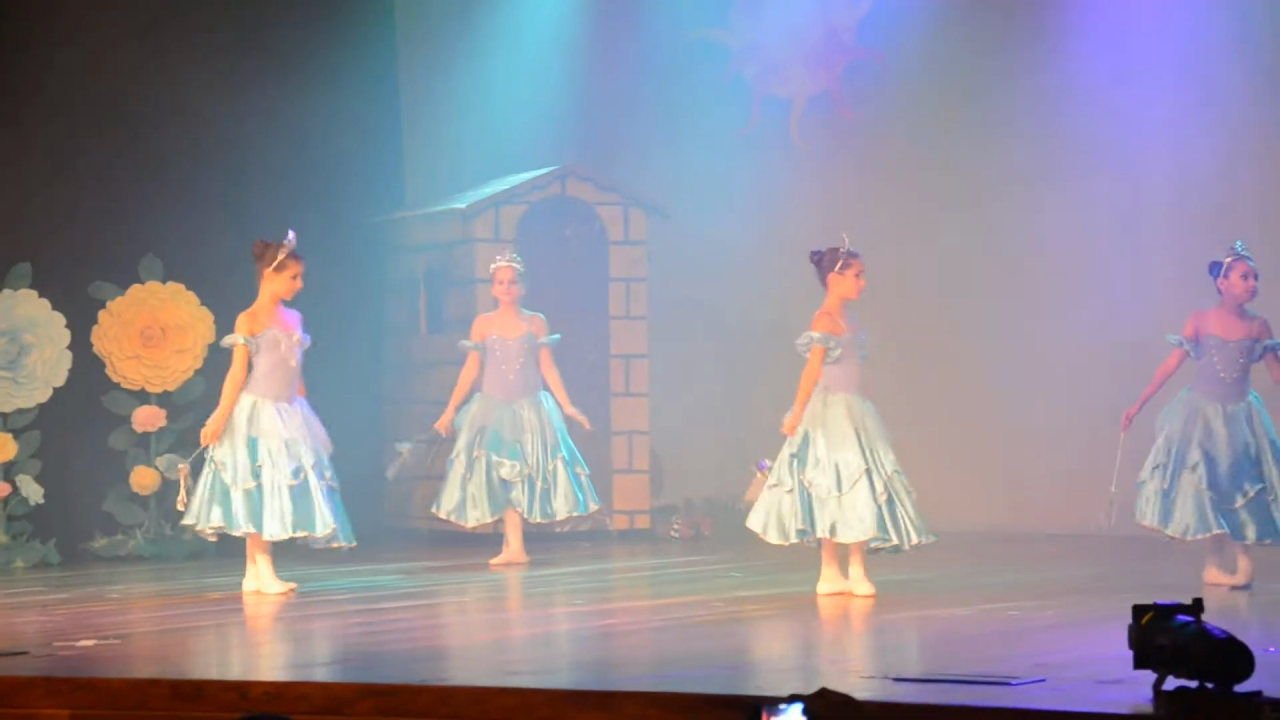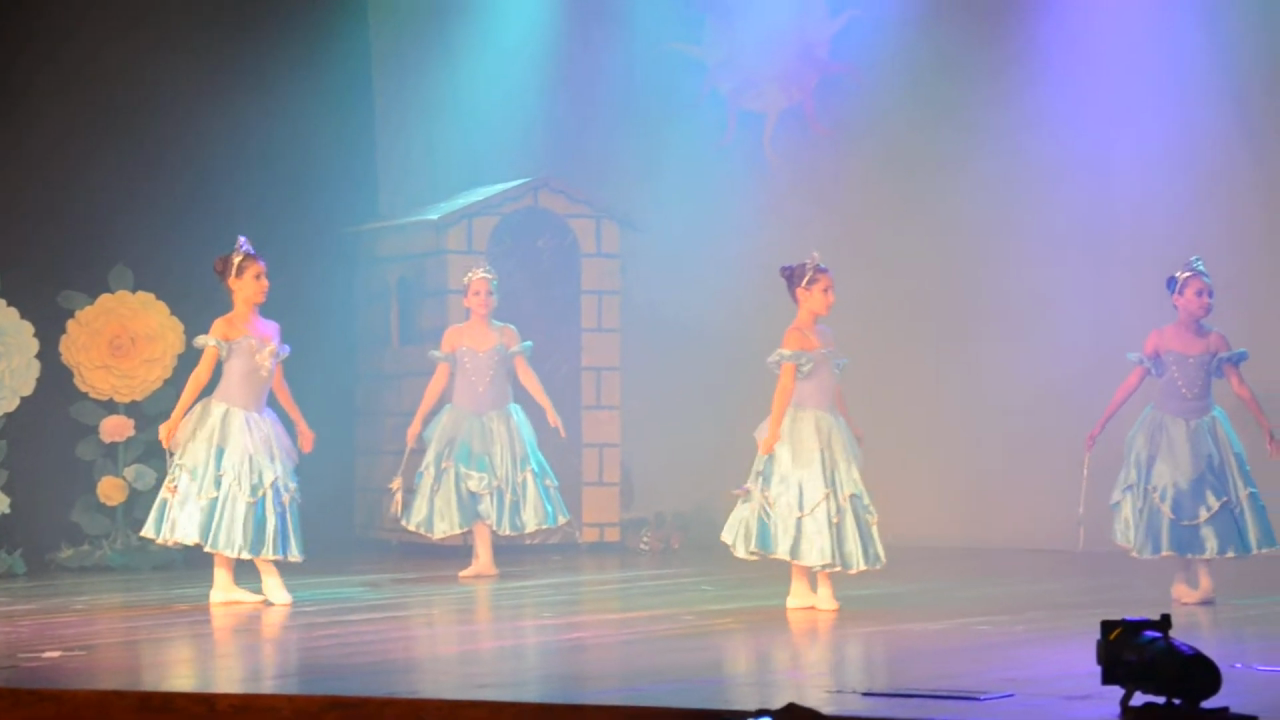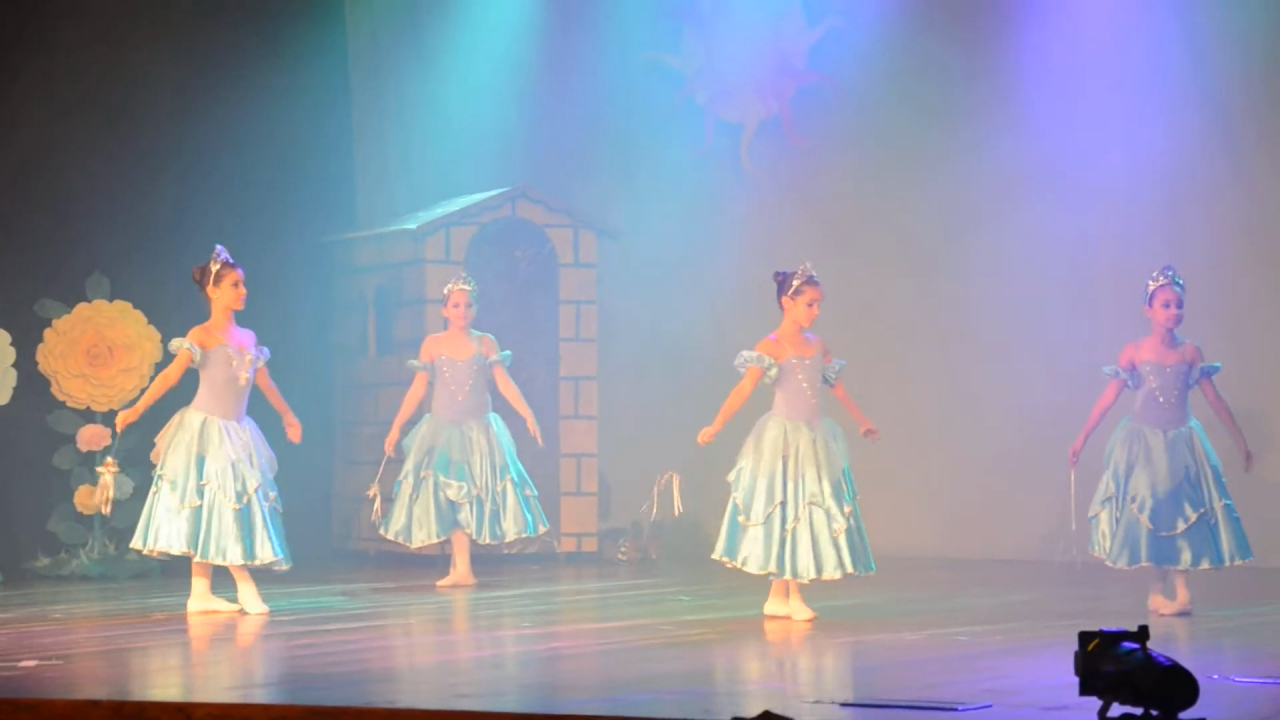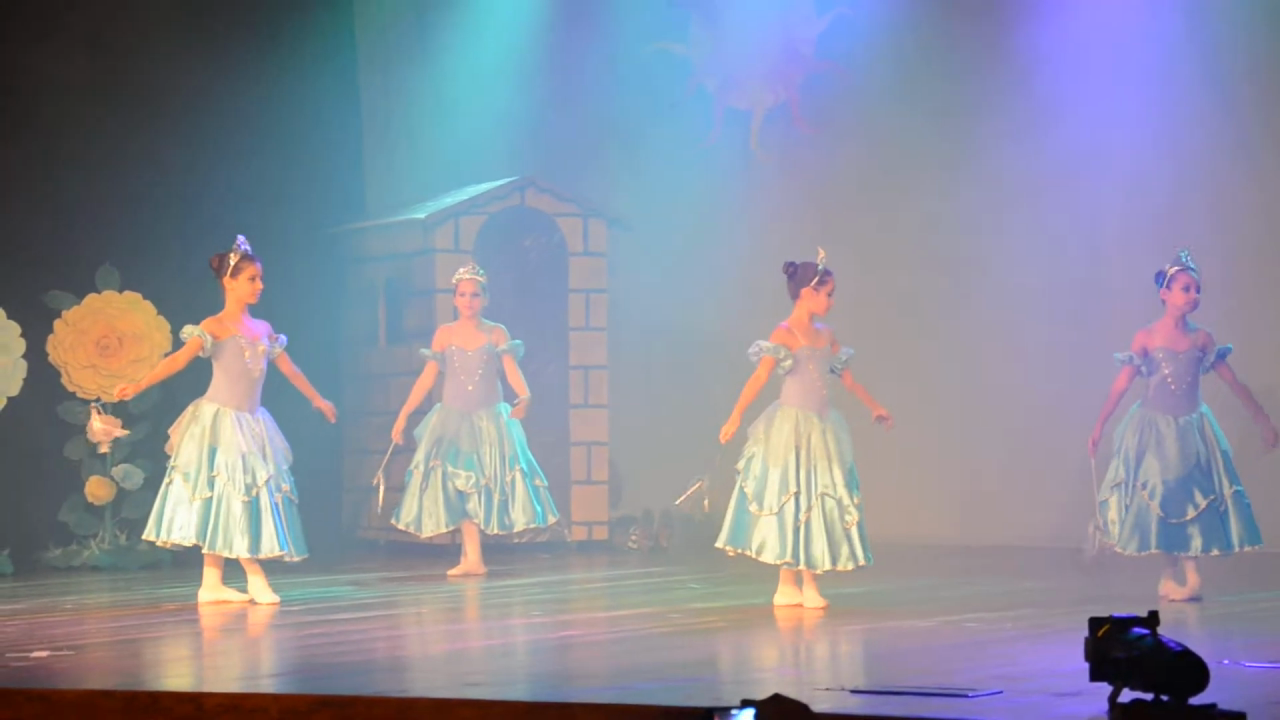
dt=0.7s
person 1, frame 1
left shoulder: (294, 318)
right shoulder: (248, 320)
right elbow: (237, 372)
left wrist: (302, 412)
right wrist: (220, 418)
left hip: (290, 414)
right hip: (257, 413)
left knee: (285, 486)
right knee: (263, 487)
left ankle: (254, 573)
right ankle: (263, 570)
person 1, frame 2
left shoulder: (272, 328)
right shoulder: (224, 326)
left elbow: (278, 381)
right elbow: (202, 374)
left wrist: (300, 423)
right wrist: (175, 419)
left hip: (259, 422)
right hip: (227, 420)
left knee: (246, 499)
right knee: (230, 498)
left ankle: (224, 585)
person 1, frame 3
left shoulder: (248, 337)
right shoulder: (201, 335)
left elbow: (265, 381)
right elbow: (172, 374)
left wrist: (288, 416)
right wrist: (137, 409)
left hip: (238, 431)
right hip: (206, 429)
left knee: (221, 510)
right knee: (212, 507)
left ankle: (201, 593)
right ankle: (244, 585)
person 1, frame 4
left shoulder: (263, 328)
right shoulder: (214, 326)
left elbow: (288, 366)
right elbow: (180, 357)
left wrist: (316, 399)
right wrist: (140, 384)
left hip: (252, 422)
right hip: (220, 421)
left knee: (244, 497)
right knee: (224, 498)
left ankle: (213, 583)
person 2, frame 1
left shoulder: (845, 319)
right shoulder: (825, 320)
right elbow: (813, 366)
left wrist: (865, 407)
right wrist: (798, 411)
left hip: (852, 413)
right hip: (830, 413)
left knee: (859, 487)
right knee: (839, 486)
left ankle: (834, 572)
right ankle: (834, 572)
person 2, frame 2
left shoulder: (824, 334)
right shoulder: (795, 335)
right elbow: (785, 385)
left wrist: (848, 426)
right wrist: (772, 431)
left hip: (826, 429)
right hip: (803, 428)
left knee: (827, 503)
right knee: (808, 502)
left ankle: (811, 586)
right ankle: (809, 587)
person 2, frame 3
left shoulder: (818, 343)
right shoulder: (771, 345)
left elbow: (837, 387)
right elbow: (745, 388)
left wrist: (863, 422)
right wrist: (717, 424)
left hip: (815, 437)
right hip: (783, 437)
left knee: (809, 510)
right knee: (784, 510)
left ankle: (789, 594)
right ankle: (783, 596)
person 2, frame 4
left shoulder: (825, 334)
right shoulder: (784, 334)
left elbow: (846, 376)
right elbow: (759, 377)
left wrist: (874, 407)
right wrist: (735, 418)
left hip: (821, 428)
right hip: (791, 427)
left knee: (819, 501)
right knee: (791, 501)
left ankle: (808, 583)
right ankle: (788, 585)
person 3, frame 1
right shoulder: (1200, 321)
right elbow: (1171, 364)
right wrist: (1138, 405)
left hip: (1239, 415)
right hip: (1201, 410)
left knee: (1234, 482)
right knee: (1204, 481)
left ankle: (1216, 565)
person 3, frame 2
left shoulder: (1215, 340)
right shoulder: (1159, 338)
left elbow: (1239, 385)
right elbow: (1132, 383)
right wrist: (1101, 423)
left hip: (1204, 430)
right hip: (1165, 428)
left knee: (1200, 498)
right knee: (1172, 498)
left ankle: (1182, 580)
person 3, frame 3
left shoulder: (1190, 351)
right shoulder: (1134, 351)
left elbow: (1214, 397)
right elbow: (1109, 396)
left wrist: (1240, 440)
right wrist: (1082, 438)
left hip: (1182, 441)
right hip: (1143, 440)
left knee: (1179, 510)
right knee: (1149, 510)
left ankle: (1159, 591)
person 3, frame 4
left shoulder: (1201, 337)
right shoulder: (1146, 336)
left elbow: (1232, 379)
right elbow: (1122, 382)
right wrist: (1100, 425)
left hip: (1191, 427)
right hip: (1153, 427)
left knee: (1189, 496)
right knee: (1158, 497)
left ankle: (1171, 578)
right ankle: (1180, 577)
person 4, frame 1
left shoulder: (536, 322)
right shoulder: (482, 324)
left elbow: (547, 367)
right elbow: (471, 370)
left wrist: (567, 405)
right wrist: (450, 409)
left hip: (529, 408)
right hip: (493, 409)
left knee: (525, 472)
right knee: (499, 473)
left ankle: (512, 545)
right ankle: (515, 547)
person 4, frame 2
left shoulder: (508, 333)
right shoulder: (453, 335)
left elbow: (525, 374)
right elbow: (440, 380)
left wrist: (548, 407)
right wrist: (418, 419)
left hip: (500, 420)
right hip: (463, 420)
left knee: (495, 485)
right knee: (469, 486)
left ankle: (481, 557)
right ankle: (484, 559)
person 4, frame 3
left shoulder: (486, 343)
right shoulder: (432, 344)
left elbow: (504, 382)
right elbow: (418, 388)
left wrist: (528, 415)
right wrist: (396, 427)
left hip: (479, 429)
right hip: (442, 430)
left knee: (474, 494)
right knee: (448, 495)
left ankle: (459, 565)
right ankle: (462, 569)
person 4, frame 4
left shoulder: (498, 333)
right shoulder: (444, 334)
left elbow: (512, 370)
right elbow: (427, 377)
left wrist: (525, 396)
right wrist: (403, 414)
left hip: (490, 419)
right hip: (453, 419)
left knee: (484, 485)
right knee: (458, 484)
left ankle: (469, 554)
right ankle: (473, 558)
